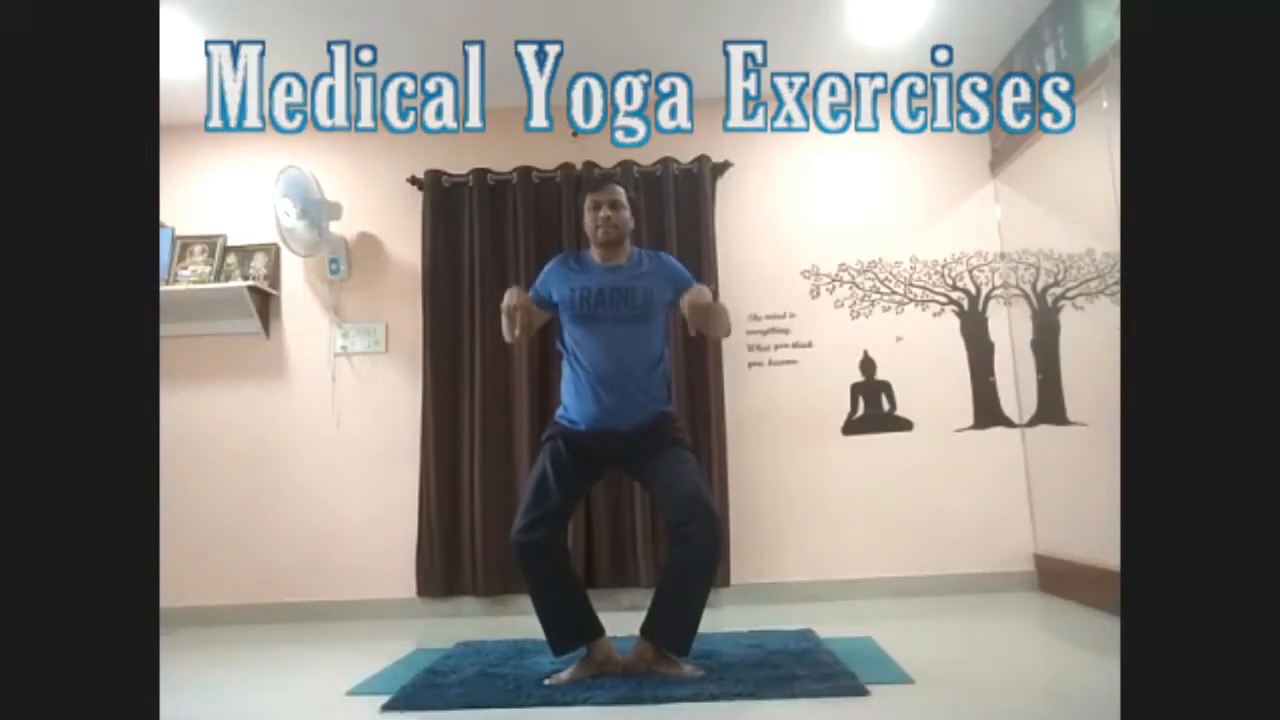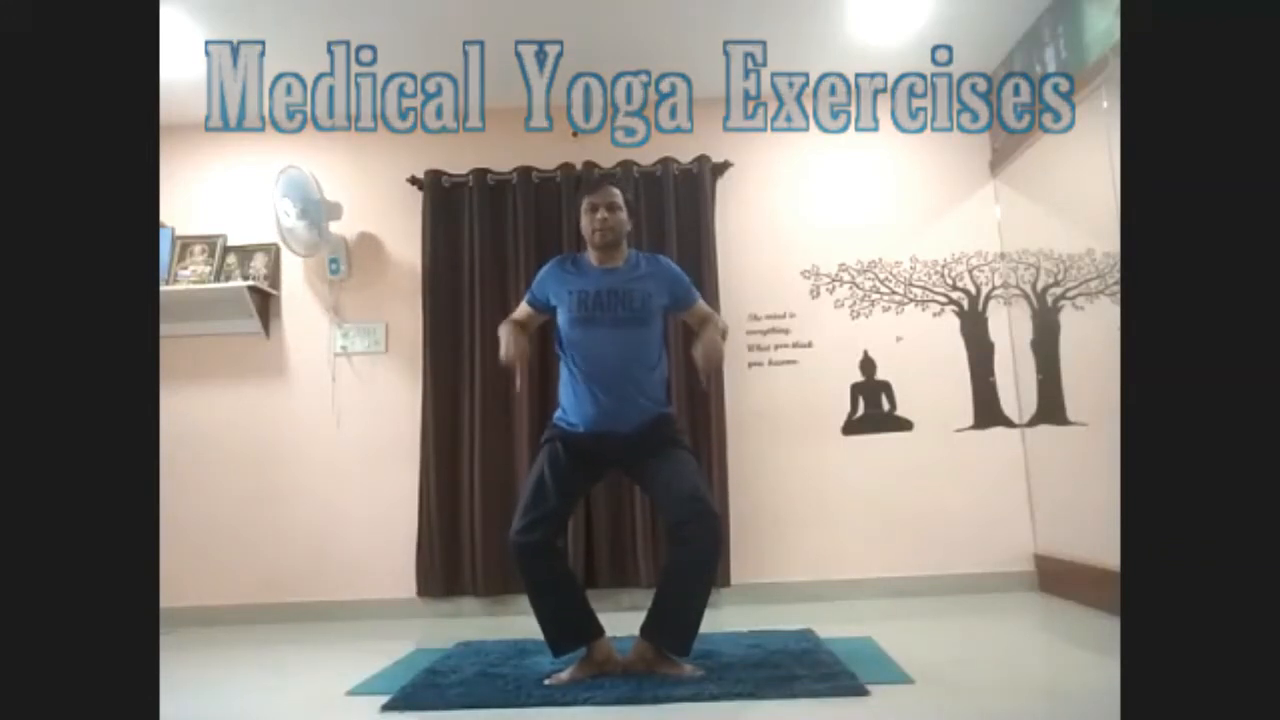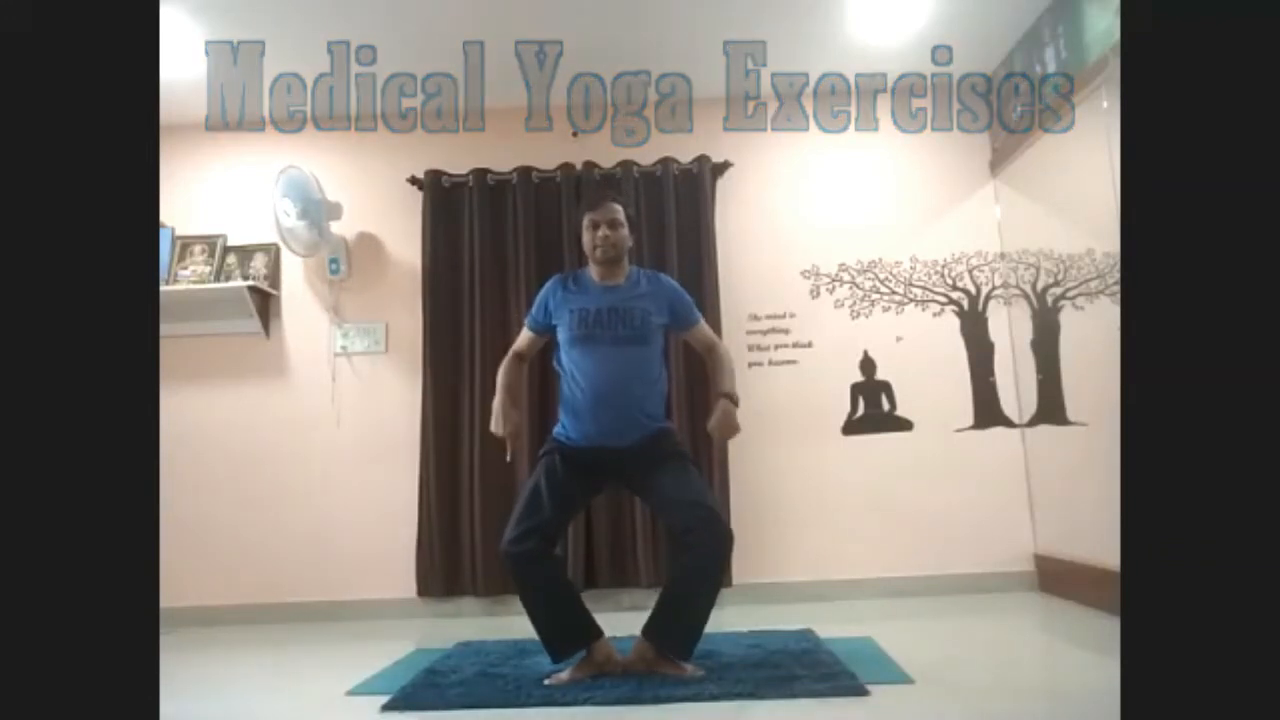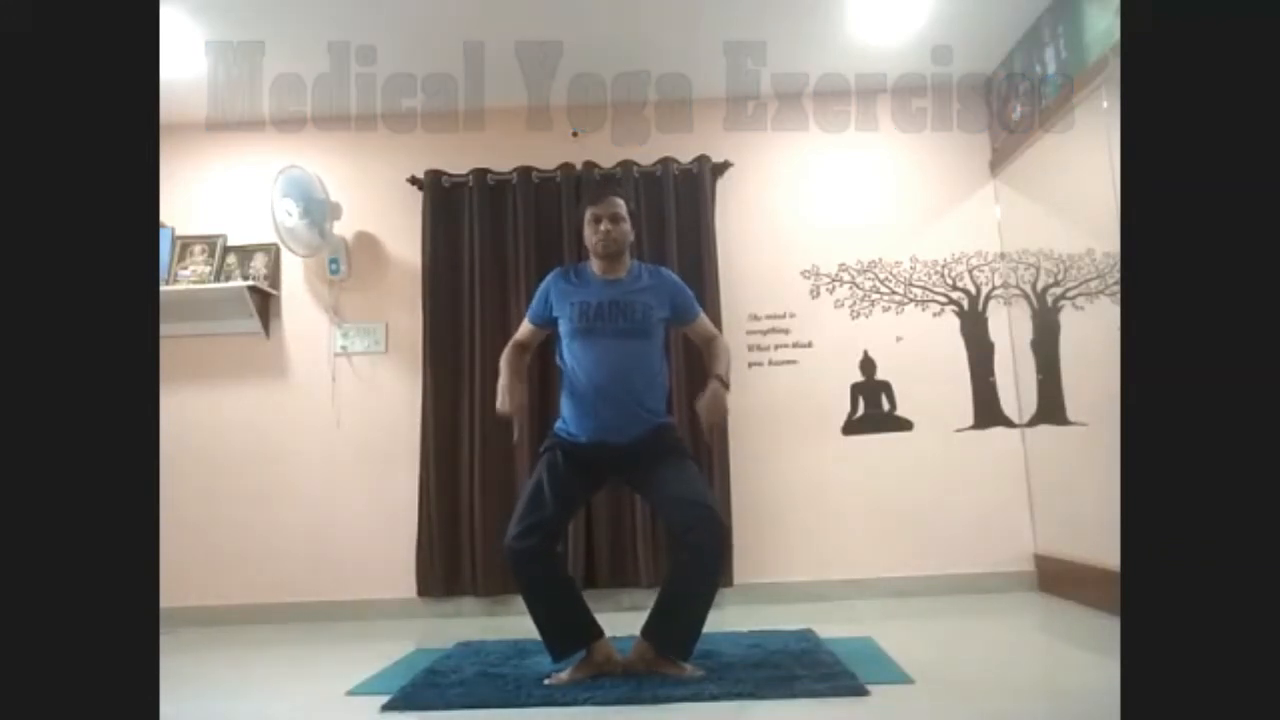
dt=0.4s
person 1, frame 1
left shoulder: (663, 270)
right shoulder: (560, 273)
left elbow: (720, 327)
right elbow: (518, 329)
left wrist: (705, 305)
right wrist: (513, 305)
left hip: (651, 428)
right hip: (575, 431)
left knee: (701, 527)
right knee: (530, 536)
left ankle: (654, 646)
right ankle: (593, 648)
person 1, frame 2
left shoulder: (661, 272)
right shoulder: (557, 275)
left elbow: (711, 319)
right elbow: (516, 323)
left wrist: (710, 340)
right wrist: (510, 340)
left hip: (651, 430)
right hip: (574, 433)
left knee: (701, 527)
right knee: (528, 537)
left ankle: (656, 646)
right ankle: (593, 648)
person 1, frame 3
left shoulder: (662, 291)
right shoulder: (558, 293)
left elbow: (713, 349)
right elbow: (518, 355)
left wrist: (727, 400)
right wrist: (502, 402)
left hip: (651, 444)
right hip: (573, 448)
left knee: (711, 536)
right knee: (520, 547)
left ankle: (658, 648)
right ankle: (592, 649)
person 1, frame 4
left shoulder: (663, 285)
right shoulder: (560, 285)
left elbow: (712, 339)
right elbow: (520, 343)
left wrist: (717, 382)
right wrist: (509, 382)
left hip: (652, 440)
right hip: (574, 443)
left knee: (707, 535)
right knee: (523, 544)
left ankle: (657, 648)
right ankle: (593, 649)
